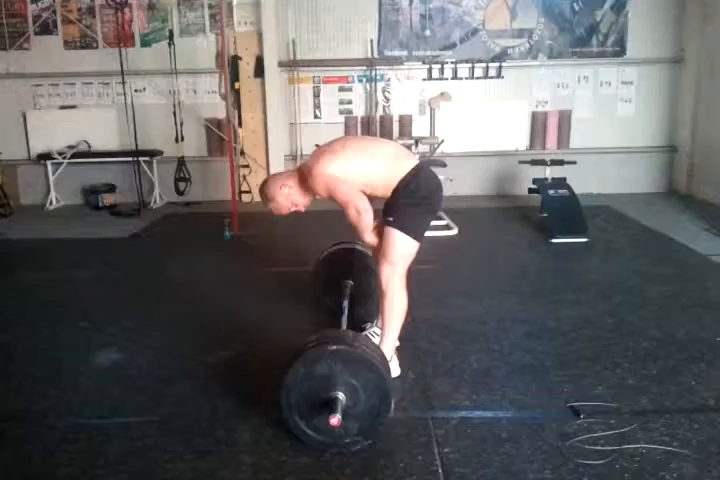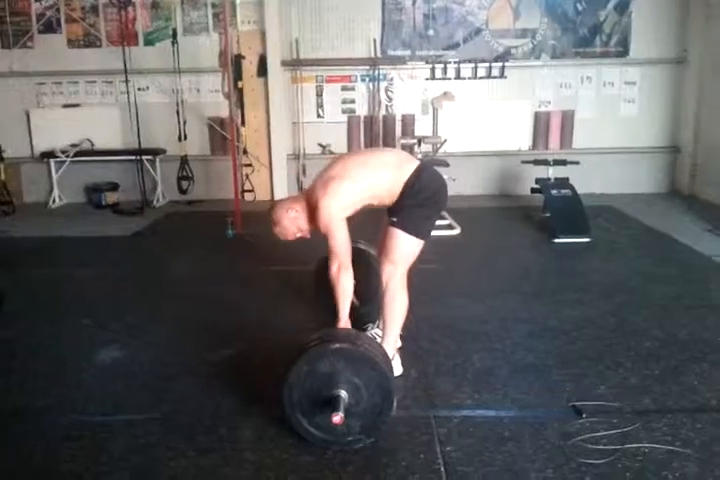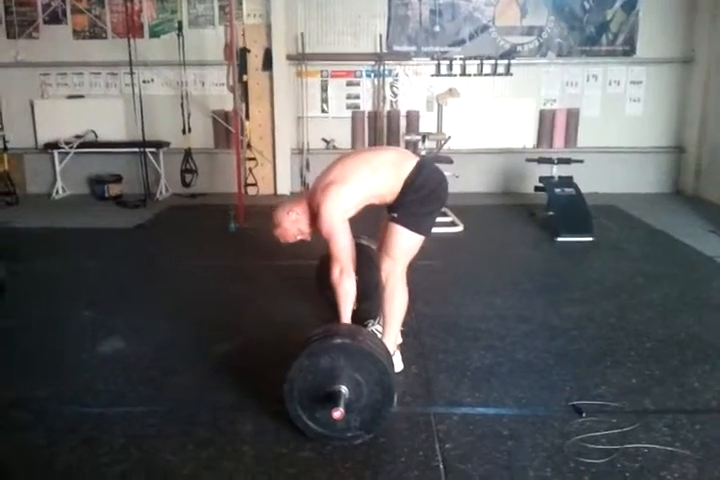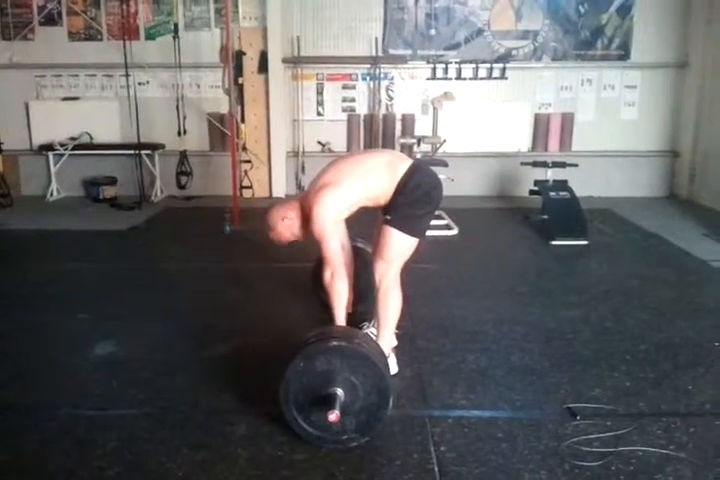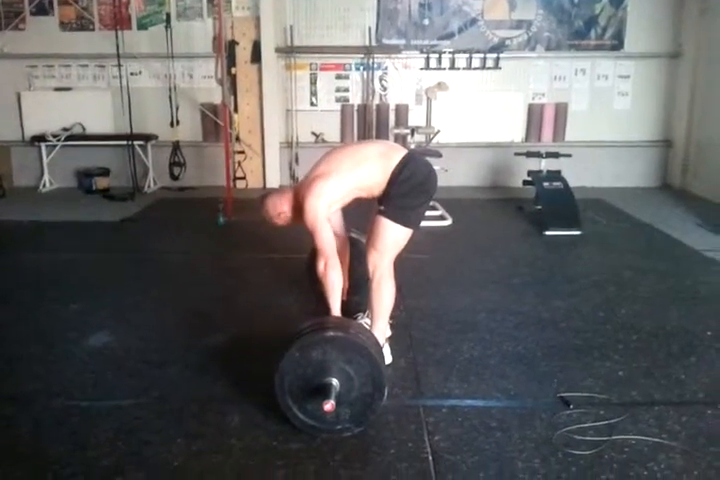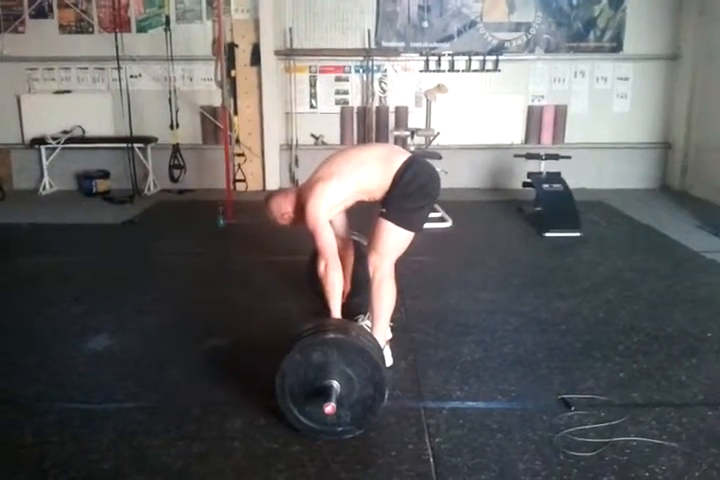
dt=0.5s
person 1, frame 1
left shoulder: (316, 176)
right shoulder: (317, 166)
left elbow: (360, 208)
left wrist: (368, 236)
right wrist: (371, 233)
left hip: (417, 189)
right hip: (411, 181)
left knee: (390, 273)
right knee: (383, 260)
left ankle: (386, 359)
right ankle: (385, 329)
person 1, frame 2
left shoulder: (324, 207)
right shoulder: (320, 193)
left elbow: (340, 266)
right elbow: (343, 252)
left wrist: (342, 318)
right wrist: (346, 290)
left hip: (422, 190)
right hip: (416, 182)
left knee: (391, 273)
right knee: (387, 262)
left ankle: (388, 357)
right ankle: (387, 330)
person 1, frame 3
left shoulder: (326, 210)
right shoulder: (320, 194)
left elbow: (342, 270)
right elbow: (346, 244)
left wrist: (344, 325)
right wrist: (350, 295)
left hip: (422, 186)
right hip: (416, 177)
left knee: (391, 269)
right knee: (385, 257)
left ankle: (388, 353)
right ankle: (388, 327)
person 1, frame 4
left shoulder: (318, 212)
right shoulder: (317, 197)
left elbow: (334, 273)
right elbow: (343, 246)
left wrist: (340, 326)
right wrist: (348, 295)
left hip: (416, 188)
right hip: (411, 179)
left knee: (385, 271)
right knee: (381, 262)
left ankle: (383, 355)
right ankle: (383, 329)
person 1, frame 5
left shoulder: (311, 203)
right shoulder: (316, 189)
left elbow: (328, 262)
right elbow: (339, 236)
left wrist: (336, 317)
right wrist: (345, 281)
left hip: (410, 178)
right hip: (408, 168)
left knee: (378, 262)
right knee: (376, 252)
left ankle: (377, 345)
right ankle: (377, 320)
person 1, frame 6
left shoulder: (313, 205)
right shoulder: (321, 193)
left elbow: (329, 264)
right elbow: (343, 240)
left wrist: (335, 319)
right wrist: (346, 283)
left hip: (413, 182)
right hip: (412, 172)
left knee: (379, 264)
right knee: (378, 258)
left ankle: (378, 347)
right ankle: (377, 323)
